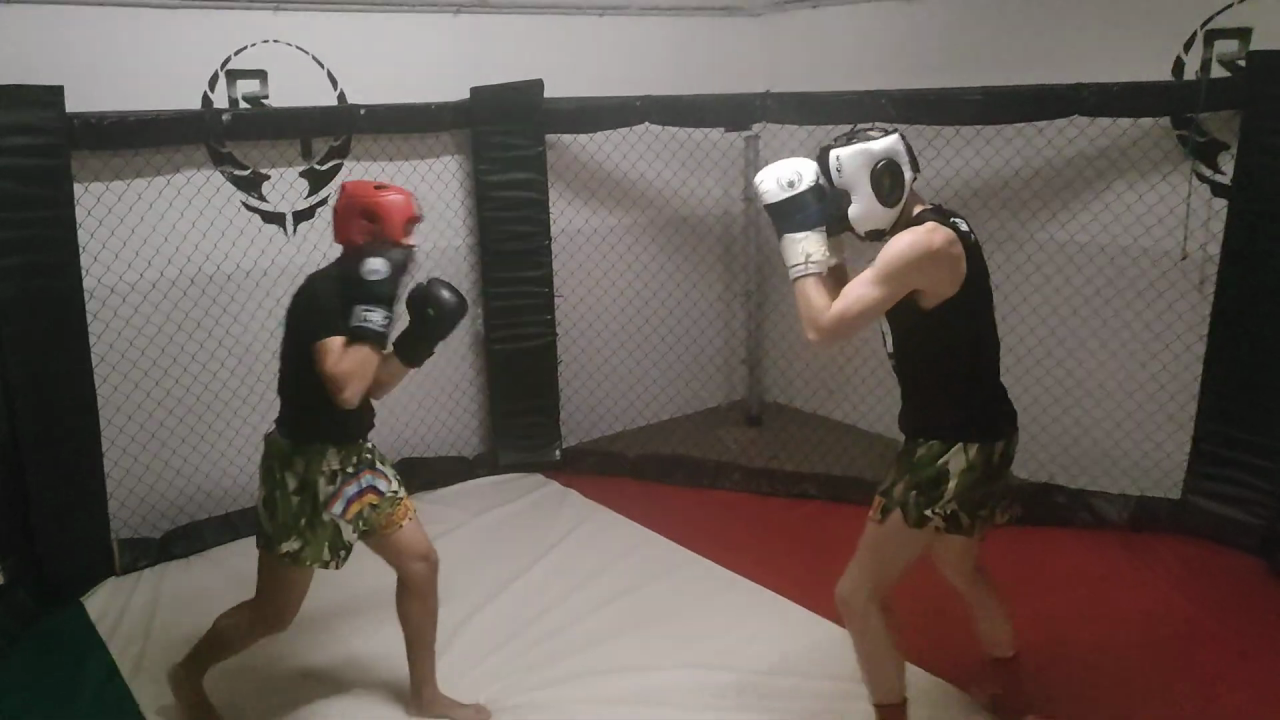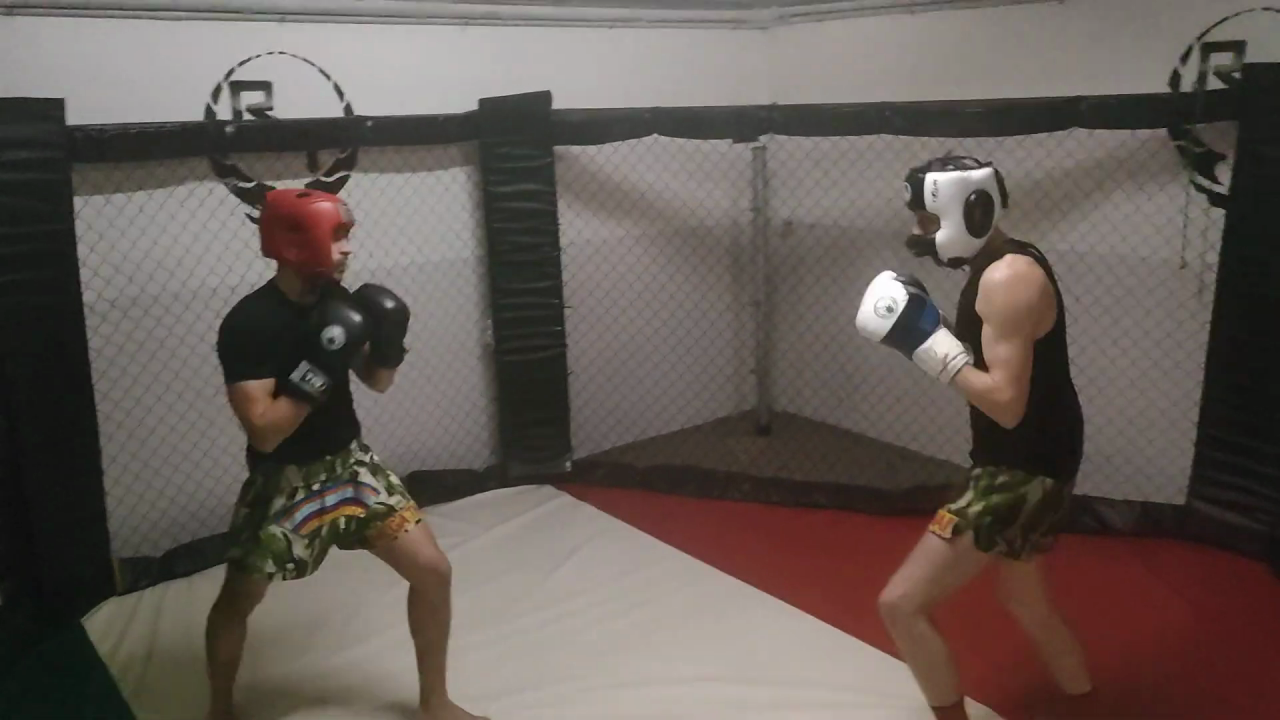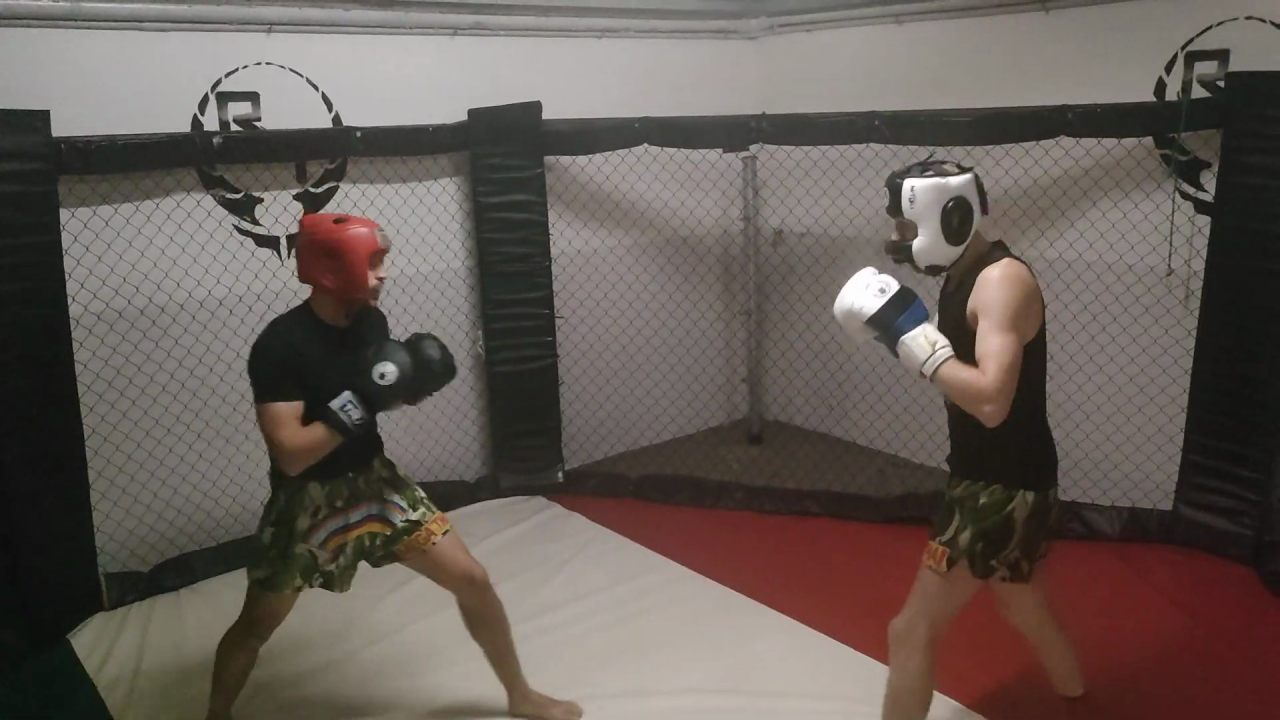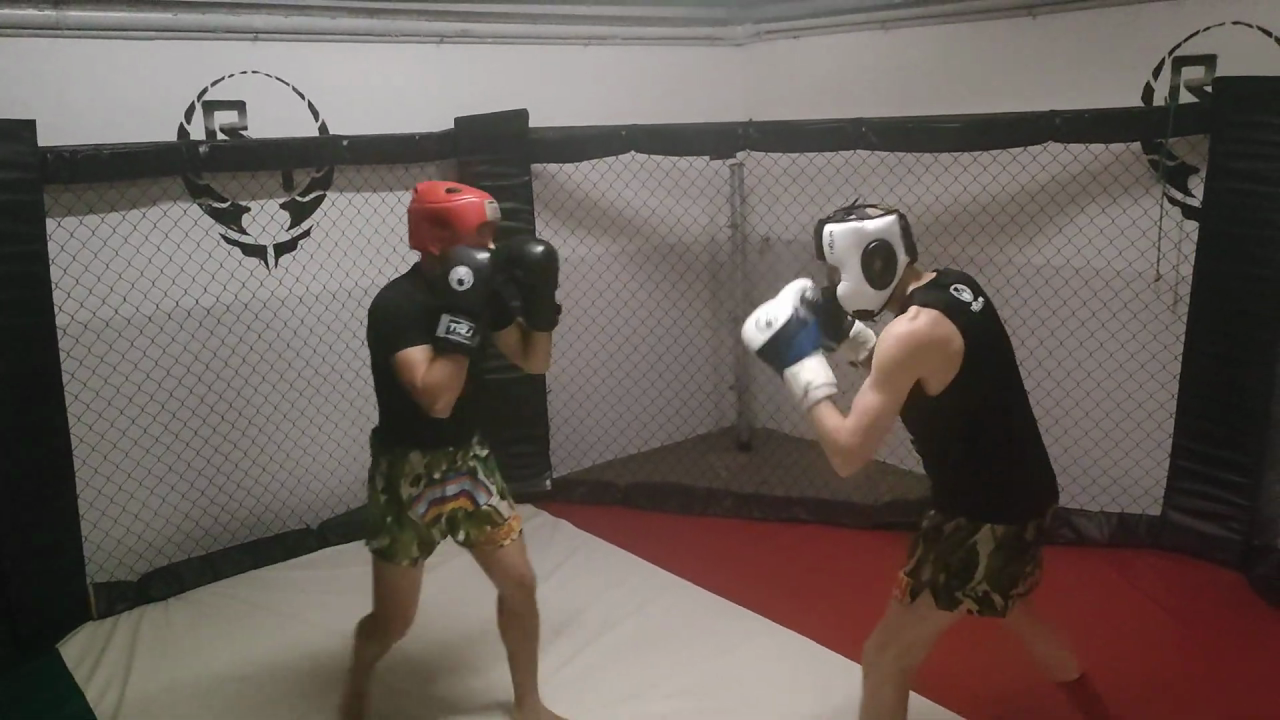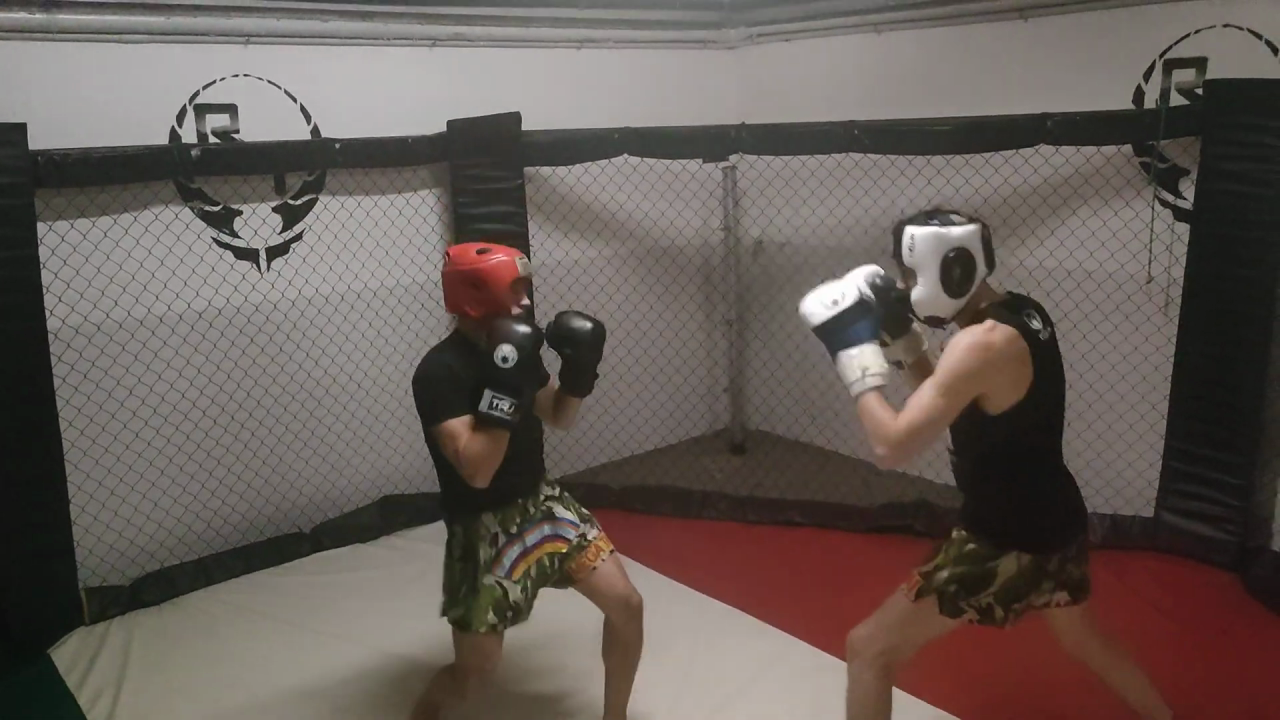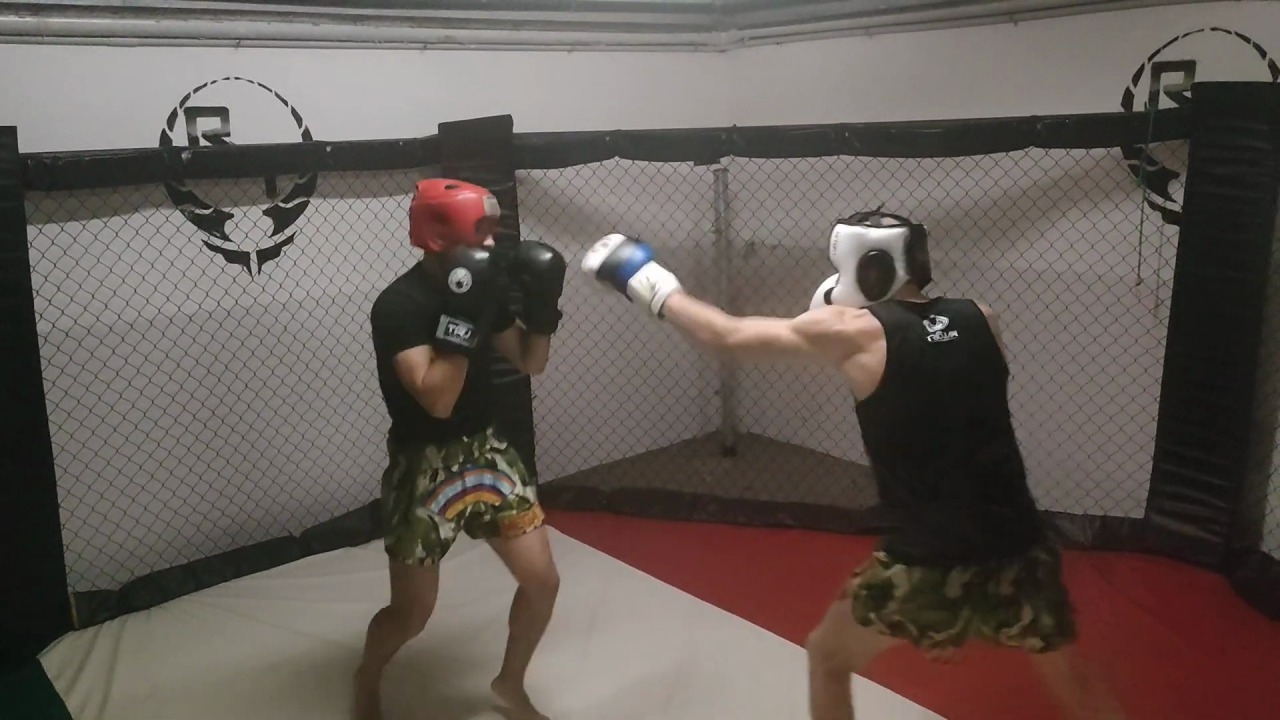
dt=0.3s
person 1, frame 1
left shoulder: (923, 244)
right shoulder: (932, 231)
left elbow: (823, 328)
right elbow: (850, 308)
left wrist: (798, 232)
right wrist: (823, 238)
left hip: (951, 448)
right hip: (976, 437)
left knee: (856, 596)
right knee: (958, 568)
person 1, frame 2
left shoulder: (1009, 277)
right shoulder: (1002, 267)
left elbow: (1007, 405)
right elbow: (982, 367)
left wrist: (927, 339)
right wrist: (923, 326)
left hip: (1023, 473)
right hip: (1028, 467)
left knee: (902, 605)
right knee: (1027, 603)
person 1, frame 3
left shoulder: (1003, 280)
right shoulder: (976, 272)
left elbow: (990, 401)
right elbow: (966, 367)
left wrist: (911, 330)
right wrist: (908, 329)
left hip: (1003, 482)
right hip: (1013, 476)
left knee: (911, 632)
right knee: (1028, 610)
person 1, frame 4
left shoulder: (914, 330)
right shoulder: (955, 286)
left elbow: (847, 456)
left wrist: (801, 361)
right wrist: (847, 338)
left hip: (981, 515)
right hip: (1023, 493)
left knee: (886, 658)
right knee: (1010, 608)
person 1, frame 5
left shoulder: (984, 344)
right shoulder: (1024, 313)
left elbow: (891, 447)
right elbow: (949, 392)
left wrist: (855, 349)
right wrist: (897, 332)
left hip: (1001, 544)
right hip: (1057, 526)
left knee: (871, 649)
right knee: (1086, 640)
person 1, frame 6
left shoulder: (855, 330)
right shoulder: (978, 318)
left elbow: (725, 336)
left wrist: (645, 277)
left hip: (923, 563)
right hip: (1018, 549)
left knee: (827, 657)
person 2, frame 1
left shoulder: (363, 290)
right shoulder: (324, 293)
right elbow: (346, 390)
left wrist: (420, 339)
right wrist: (374, 306)
left hip: (355, 455)
right hip: (306, 463)
left knee: (420, 561)
right knee: (275, 612)
right ankle: (188, 675)
person 2, frame 2
left shoulder: (336, 300)
right shoulder: (246, 325)
left elbow: (377, 381)
right elbow: (264, 435)
left wrist: (387, 343)
right wrist: (318, 365)
left hip: (352, 464)
right hip: (286, 481)
left knee: (432, 570)
right knee: (235, 604)
person 2, frame 3
left shoulder: (369, 320)
right shoulder: (282, 348)
right elbow: (289, 456)
left wrist: (413, 383)
right wrist: (357, 401)
left hip: (375, 482)
right hip: (309, 501)
left knee: (473, 581)
right knee: (256, 626)
person 2, frame 4
left shoulder: (488, 288)
right shoulder: (396, 305)
left elbow: (535, 360)
right elbow: (435, 399)
left wrist: (541, 297)
right wrist: (461, 316)
left hip: (468, 458)
right hip: (409, 470)
left knee: (519, 582)
right knee: (394, 619)
person 2, frame 5
left shoulder: (517, 343)
right shoulder: (439, 373)
left elbow: (558, 419)
right elbow: (478, 472)
left wrist: (578, 372)
right wrist: (508, 392)
left hip: (542, 503)
right hip: (484, 524)
left knee: (625, 604)
right knee: (475, 674)
person 2, frame 6
left shoulder: (481, 284)
right shoulder: (398, 305)
left elbow: (531, 363)
right elbow: (436, 400)
left wrist: (543, 304)
right wrist: (462, 318)
left hip: (485, 450)
right hip: (424, 464)
left knee: (542, 580)
right knee: (412, 611)
